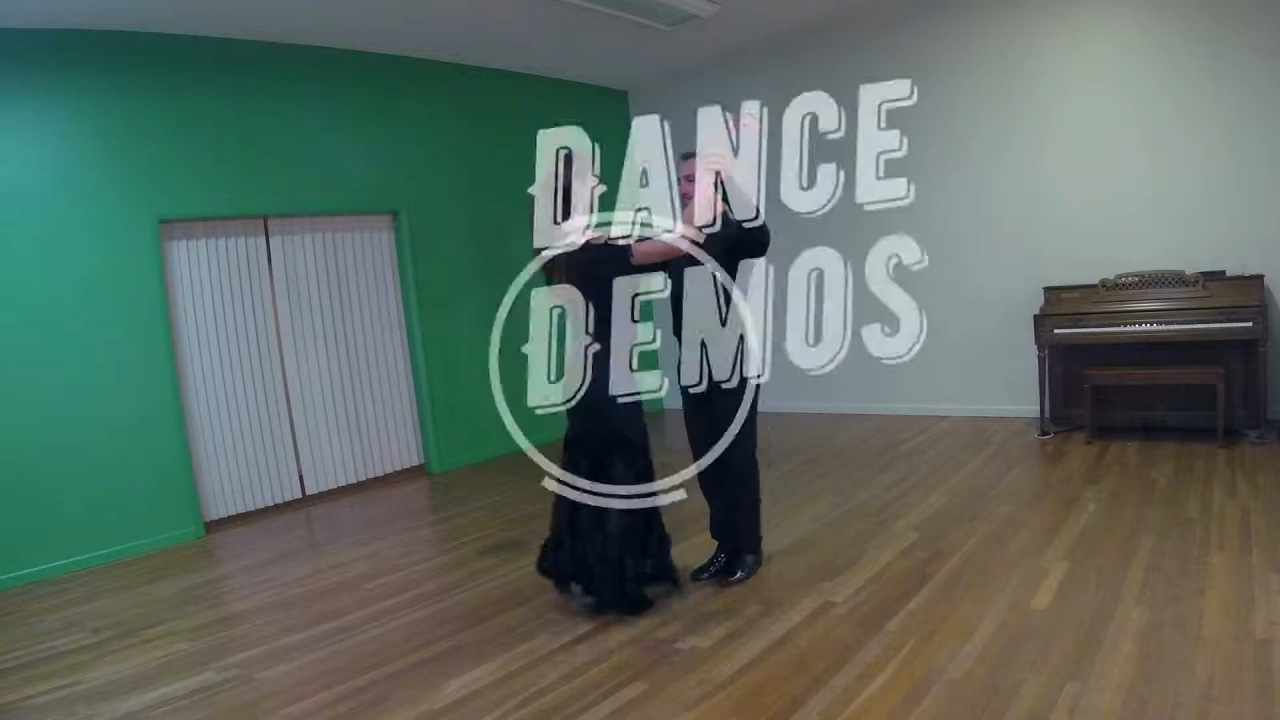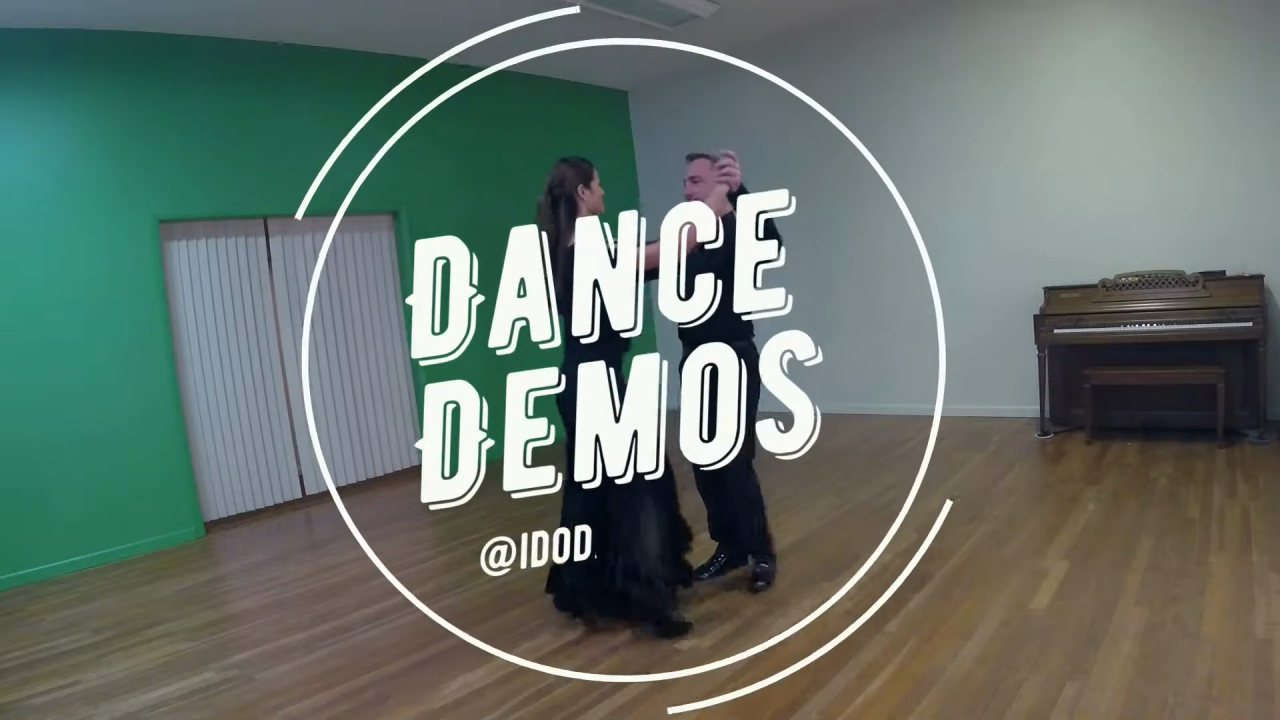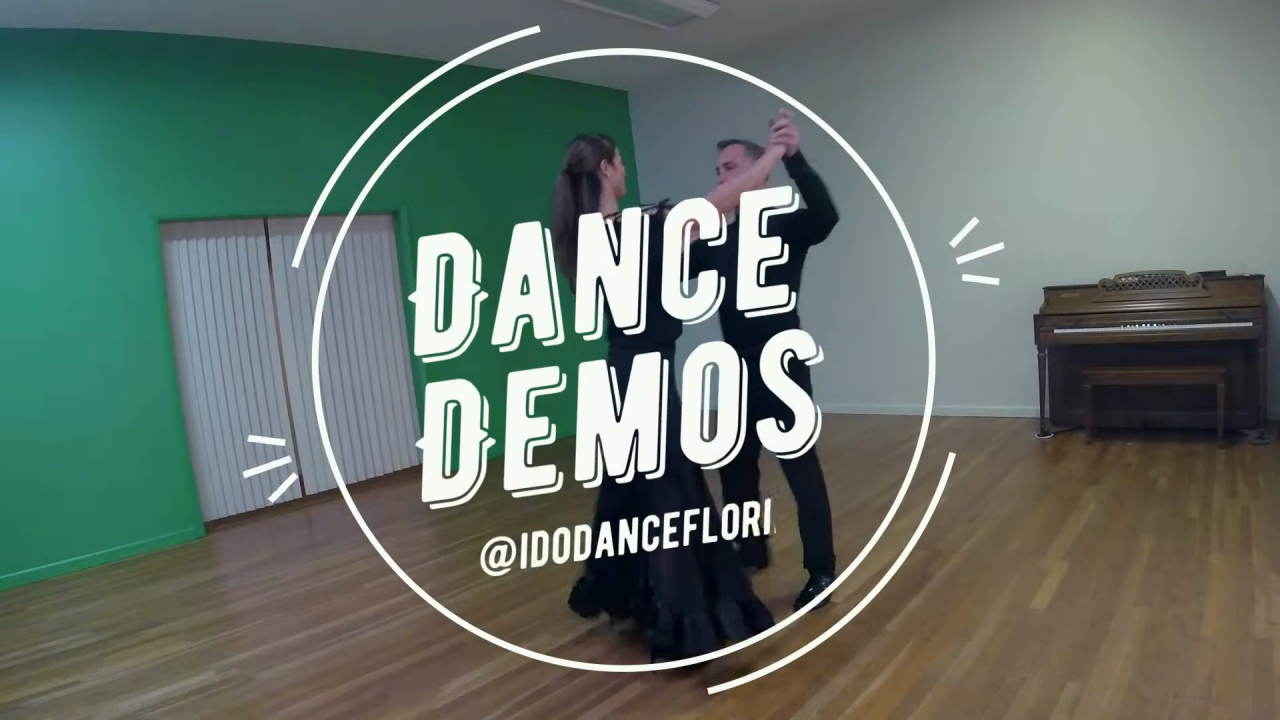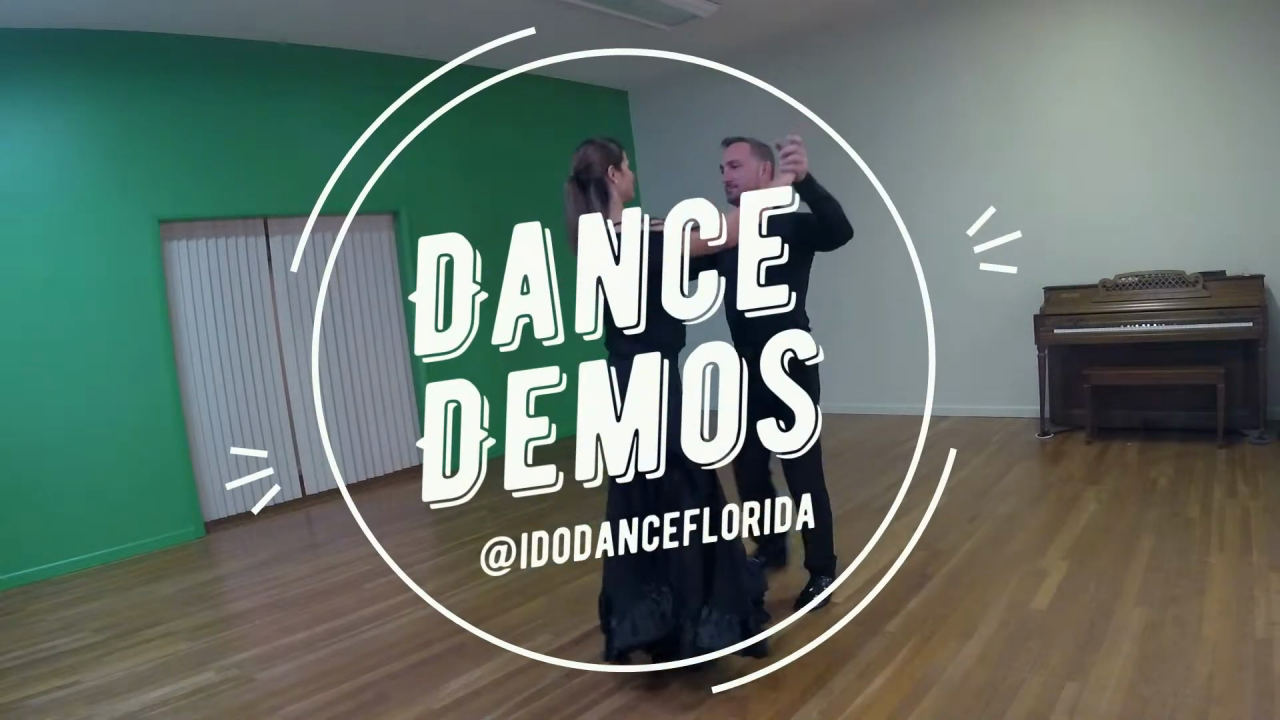
dt=0.5s
person 1, frame 1
left shoulder: (564, 257)
right shoulder: (594, 252)
left elbow: (637, 262)
right elbow: (674, 247)
right hip: (605, 381)
left knee: (589, 484)
right knee: (622, 484)
left ankle: (594, 586)
right ankle: (617, 593)
person 1, frame 2
left shoulder: (564, 253)
left elbow: (633, 264)
right elbow: (680, 244)
right wrist: (721, 194)
left hip: (575, 381)
left knee: (592, 487)
right knee: (641, 483)
left ankle: (588, 591)
right ankle: (647, 597)
person 1, frame 3
right shoulder: (638, 228)
right elbow: (726, 200)
right wrist: (776, 154)
left hip: (623, 375)
left knee: (632, 498)
right knee: (668, 501)
left ankle: (629, 601)
right ankle: (677, 632)
person 1, frame 4
right shoulder: (640, 239)
right elbow: (733, 230)
left hip: (624, 385)
left knee: (642, 505)
right knee: (679, 506)
left ankle: (649, 624)
right ankle: (675, 634)
person 2, frame 1
left shoulder: (732, 237)
left elbow: (757, 235)
left wrist: (725, 180)
left knee: (738, 460)
right knee: (707, 462)
left ankle: (749, 549)
right ankle: (726, 546)
person 2, frame 2
left shoulder: (738, 237)
left elbow: (770, 238)
left wrist: (739, 190)
left hip: (733, 363)
left knee: (734, 462)
right knee: (705, 463)
left ankle: (762, 552)
right ankle: (729, 547)
person 2, frame 3
left shoulder: (787, 226)
right shoulder: (722, 239)
left elbow: (825, 215)
left wrist: (794, 158)
left hip: (782, 364)
right hip: (739, 367)
left knee: (800, 469)
right knee: (736, 466)
left ankle: (822, 571)
right ankle: (752, 547)
person 2, frame 4
left shoulder: (794, 226)
left elbow: (840, 231)
left wrist: (804, 179)
left hip: (789, 366)
right hip: (746, 368)
left knee: (802, 471)
right knee: (747, 466)
left ankle: (822, 570)
right ankle: (771, 546)
